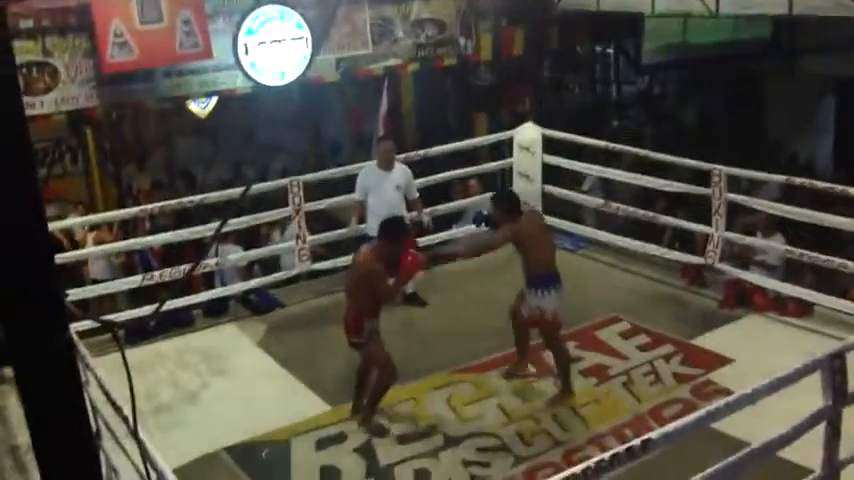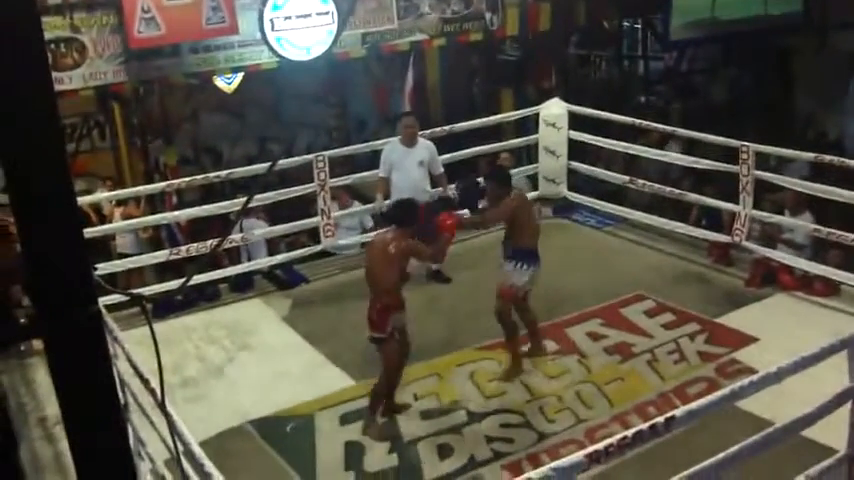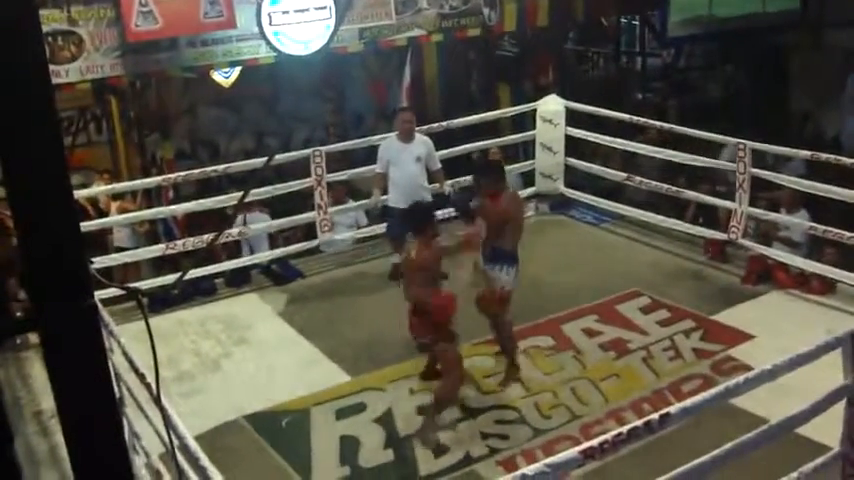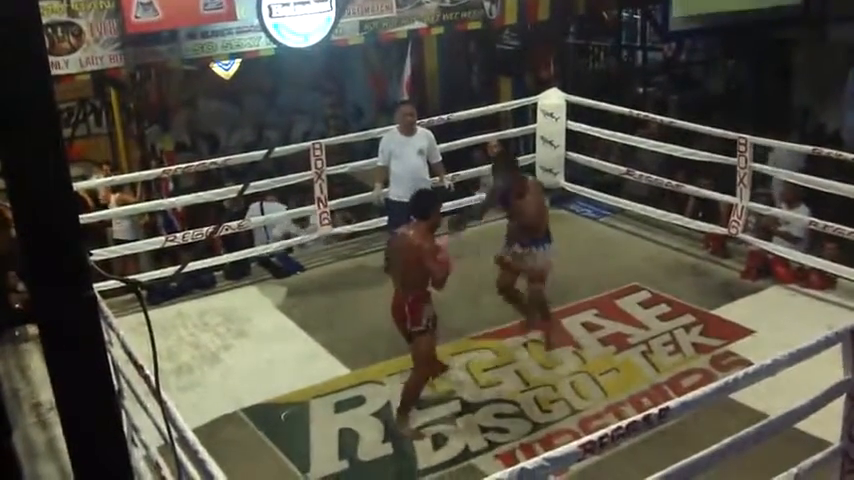
dt=0.7s
person 1, frame 1
left shoulder: (368, 250)
right shoulder: (372, 265)
right elbow: (386, 296)
left wrist: (401, 273)
right wrist: (404, 276)
left hip: (359, 315)
right hip: (361, 322)
left knee: (370, 361)
right knee: (388, 372)
left ankle: (358, 406)
right ankle: (367, 417)
person 1, frame 2
left shoulder: (378, 239)
right shoulder: (405, 245)
right elbow: (436, 255)
right wrist: (447, 232)
left hip: (382, 308)
right hip: (387, 314)
left knee: (403, 351)
right knee: (391, 369)
left ankle: (388, 403)
right ankle: (370, 421)
person 1, frame 3
left shoulder: (428, 248)
right shoulder: (419, 257)
right elbow: (412, 294)
right wrist: (436, 301)
left hip: (432, 316)
right hip: (427, 321)
left knee: (448, 339)
right knee: (455, 375)
left ankle: (429, 370)
right ankle: (427, 428)
person 1, frame 4
left shoulder: (400, 233)
right shoulder: (423, 244)
right elbow: (438, 283)
right wrist: (444, 264)
left hip: (402, 298)
right hip: (413, 305)
left knee: (430, 332)
right knee: (422, 369)
left ankle: (433, 365)
right ankle: (402, 420)
person 2, frame 1
left shoulder: (517, 228)
right shoulder: (531, 216)
left elbow: (484, 247)
left wrist: (446, 255)
right wrist: (493, 222)
left hip: (543, 287)
right hip: (537, 283)
left knee: (552, 339)
right knee: (517, 315)
left ankle: (566, 388)
right ankle: (521, 364)
person 2, frame 2
left shoulder: (514, 203)
right shoulder: (514, 199)
left elbow: (486, 221)
right elbow: (488, 216)
left wrist: (458, 221)
left hip: (522, 263)
right hip: (516, 260)
left knee: (502, 311)
right knee: (520, 305)
left ankle: (516, 362)
right ankle: (537, 346)
person 2, frame 3
left shoulder: (509, 201)
right shoulder: (495, 199)
left elbow: (491, 218)
left hip: (502, 265)
right hip: (491, 261)
left knee: (498, 315)
right knee: (486, 304)
left ankle: (513, 366)
right ankle: (508, 342)
person 2, frame 4
left shoulder: (532, 187)
right shoulder: (502, 187)
left elbow: (530, 218)
right elbow: (485, 207)
left wrist: (510, 201)
right wrist: (464, 218)
left hip: (536, 244)
right hip: (515, 242)
left knee: (535, 294)
right knee: (504, 286)
left ankle: (546, 323)
right ankle: (531, 315)
person 3, frame 1
left shoulder: (404, 171)
right shoulder: (366, 173)
left elbow: (413, 197)
right elbow: (360, 199)
left wrist: (421, 214)
right wrist: (355, 219)
right hip: (376, 229)
left ankle: (409, 292)
person 3, frame 2
left shoulder: (428, 146)
right shoulder: (390, 149)
left elbow: (438, 172)
right elbow: (384, 176)
left wrist: (446, 189)
right wrist: (380, 197)
left hip: (424, 202)
left knee: (431, 237)
left ankle: (435, 268)
person 3, frame 3
left shoulder: (425, 142)
right shoulder: (387, 145)
left elbow: (435, 168)
right elbow: (381, 172)
left wrist: (443, 185)
right wrist: (377, 193)
left hip: (422, 199)
right hip: (397, 201)
right knee: (396, 234)
right ankle: (397, 262)
person 3, frame 4
left shoulder: (426, 135)
right shoulder: (388, 138)
left elbow: (435, 161)
right elbow: (382, 165)
left wrist: (443, 179)
right wrist: (378, 186)
right hip: (398, 194)
right knee: (397, 228)
